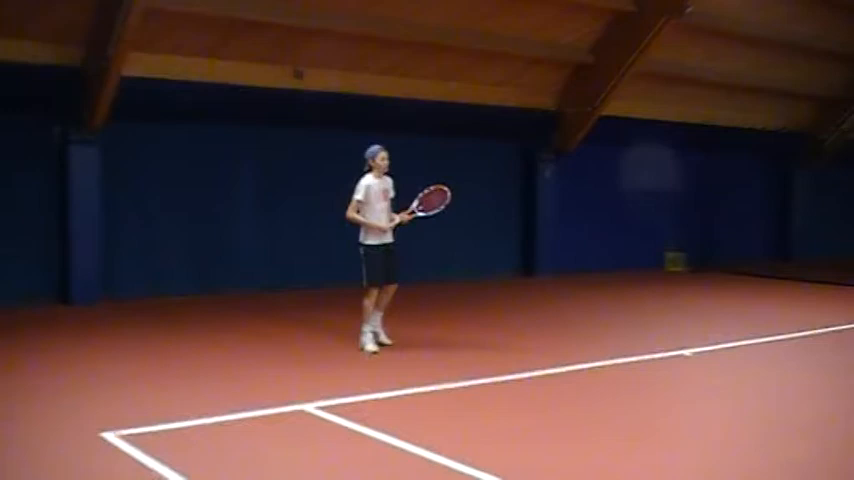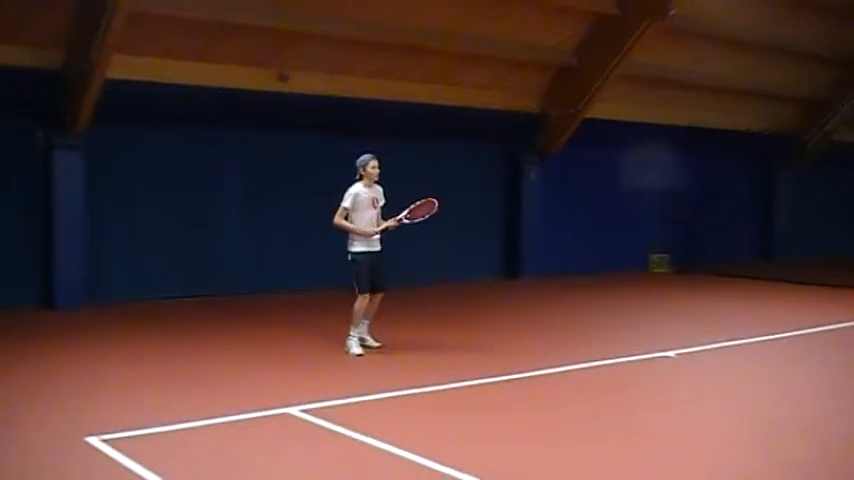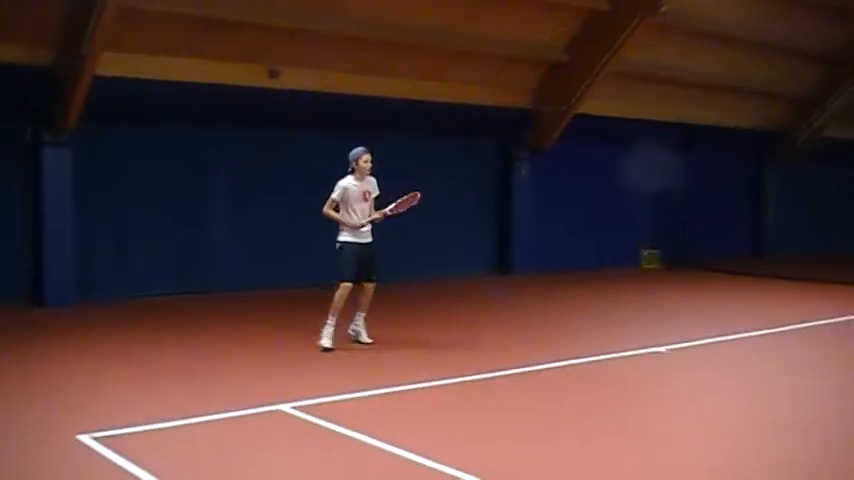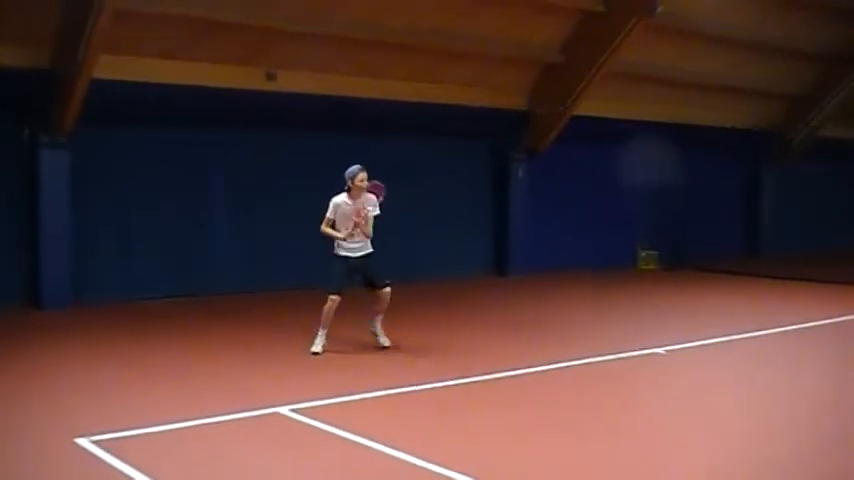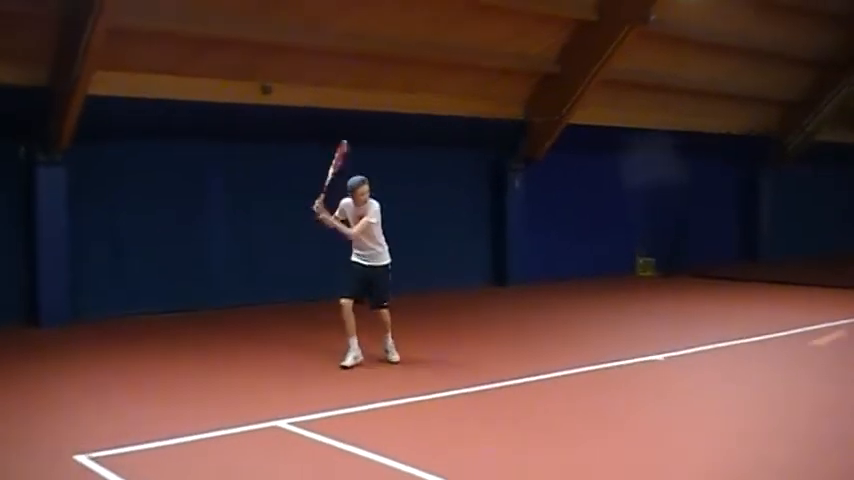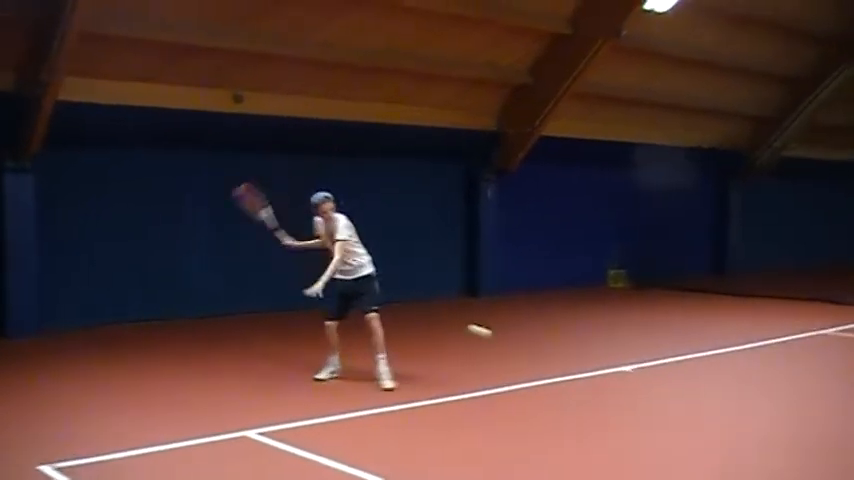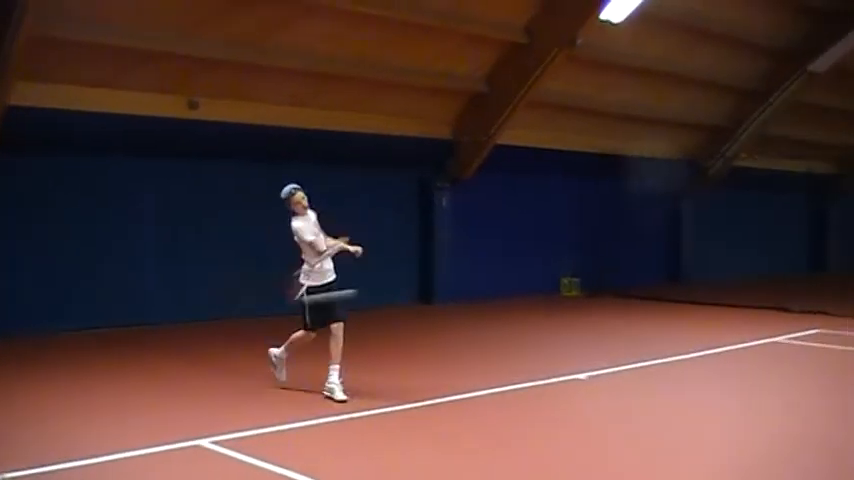
dt=0.3s
person 1, frame 1
left shoulder: (388, 182)
right shoulder: (365, 183)
right elbow: (350, 214)
left wrist: (399, 217)
right wrist: (375, 226)
left hip: (387, 241)
right hip: (371, 243)
left knee: (391, 285)
right knee: (373, 288)
left ankle: (375, 325)
right ankle: (366, 335)
person 1, frame 2
left shoulder: (378, 190)
right shoulder: (354, 192)
right elbow: (337, 220)
left wrist: (386, 224)
right wrist: (361, 231)
left hip: (374, 249)
right hip: (359, 250)
left knee: (378, 293)
right knee: (364, 295)
left ankle: (362, 333)
right ankle: (352, 339)
person 1, frame 3
left shoulder: (372, 182)
right shoulder: (344, 185)
right elbow: (327, 210)
left wrist: (376, 215)
right wrist: (349, 222)
left hip: (367, 241)
right hip: (348, 241)
left knee: (369, 285)
right knee: (346, 285)
left ankle: (357, 327)
right ankle: (328, 331)
person 1, frame 4
left shoulder: (371, 200)
right shoulder: (337, 201)
left elbow: (369, 233)
right elbow: (324, 228)
left wrist: (360, 225)
right wrist: (340, 235)
left hip: (365, 253)
right hip: (343, 256)
left knee: (385, 291)
right knee: (334, 298)
left ankle: (377, 327)
right ankle: (321, 338)
person 1, frame 5
left shoulder: (374, 207)
right shoulder: (346, 204)
left elbow: (353, 234)
right elbow: (336, 222)
left wrist: (329, 221)
right wrist: (322, 213)
left hip: (380, 264)
right hip: (358, 262)
left knee: (382, 309)
right knee: (345, 303)
left ankle: (389, 345)
right ankle: (354, 351)
person 1, frame 6
left shoulder: (342, 223)
right shoulder: (319, 223)
left elbow: (338, 257)
left wrist: (321, 283)
right wrist: (297, 244)
left hip: (364, 275)
right hip: (342, 279)
left knee: (372, 318)
right knee: (330, 324)
left ankle: (383, 370)
right ankle: (333, 365)
person 1, frame 7
left shoulder: (310, 214)
right shoulder: (298, 225)
right elbow: (322, 251)
left wrist: (347, 246)
right wrist: (338, 246)
left hip: (328, 280)
right hip: (313, 283)
left knee: (337, 328)
right knee: (309, 332)
left ankle: (333, 383)
right ankle: (280, 353)
